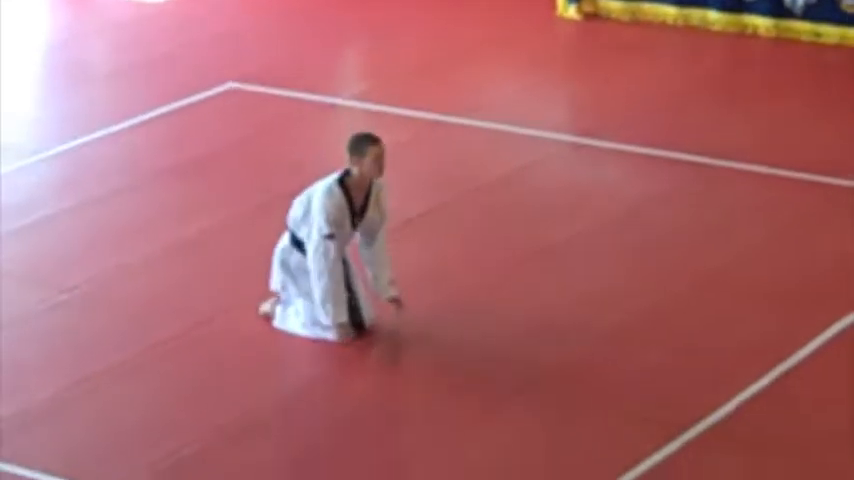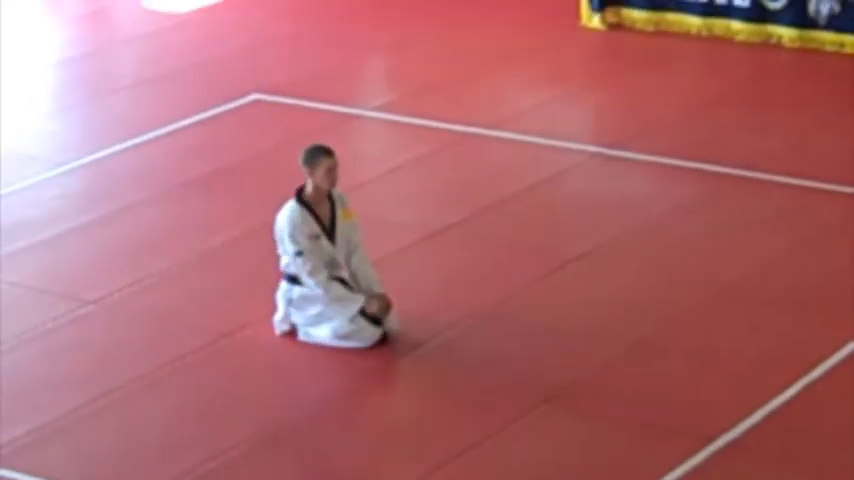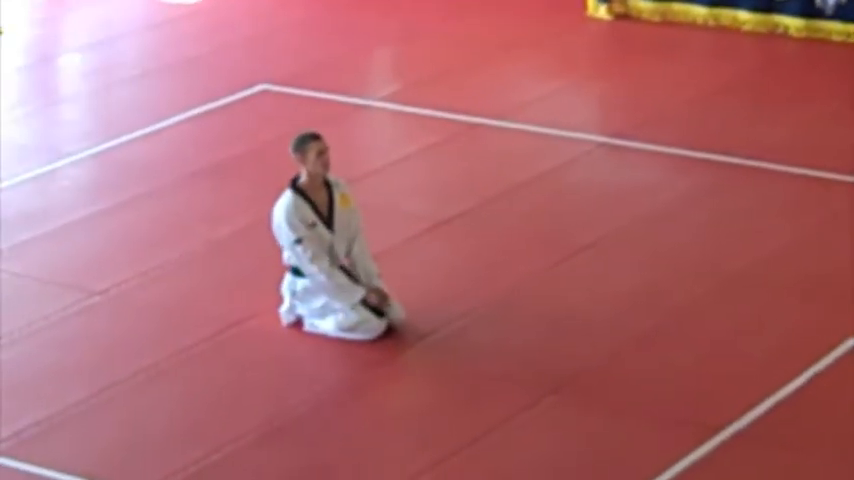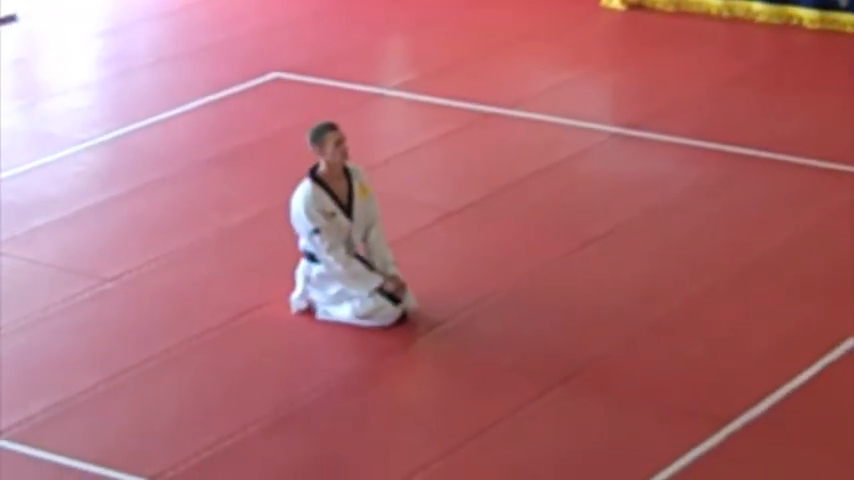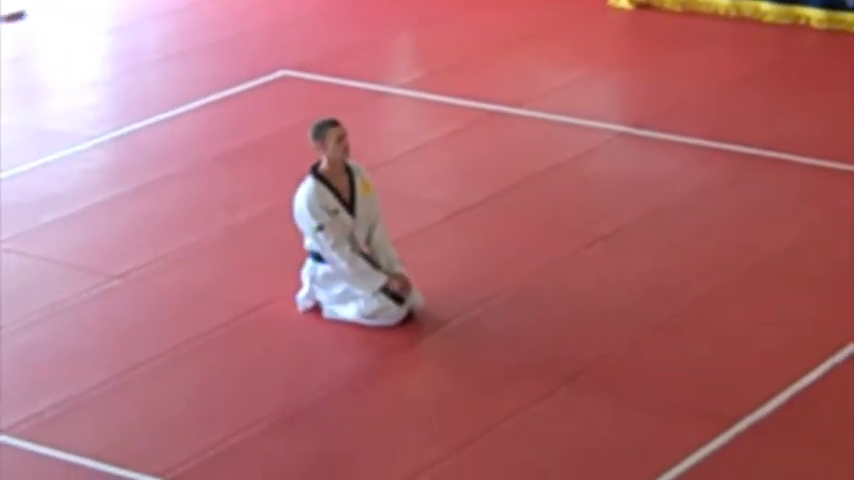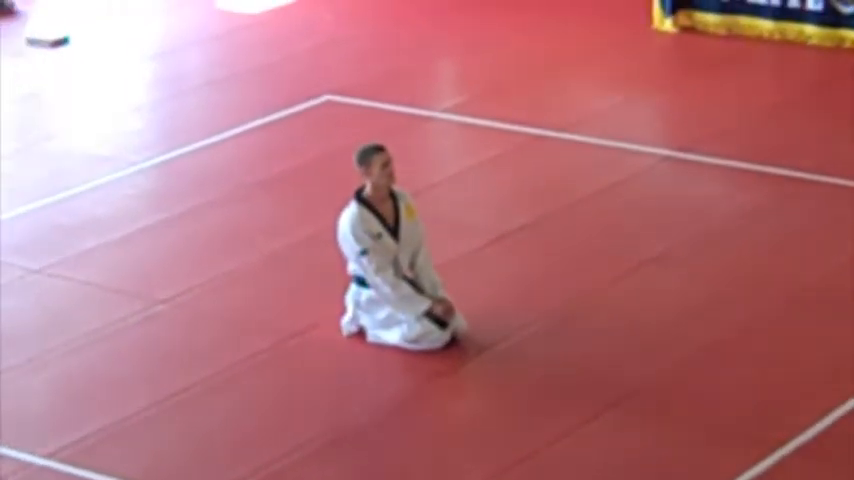
dt=0.7s
person 1, frame 1
left shoulder: (375, 187)
right shoulder: (328, 198)
left elbow: (372, 242)
right elbow: (322, 262)
left wrist: (387, 288)
right wrist: (337, 318)
left hip: (334, 253)
right hip: (300, 256)
left knee: (362, 320)
right knee: (337, 330)
left ankle: (292, 293)
right ankle: (278, 309)
person 1, frame 2
left shoulder: (339, 201)
right shoulder: (291, 220)
left elbow: (354, 252)
right elbow: (312, 278)
left wrist: (375, 292)
right wrist: (362, 303)
left hip: (335, 282)
right hip: (306, 293)
left knee: (386, 324)
right knee: (369, 333)
right ankle: (300, 324)
person 1, frame 3
left shoulder: (338, 188)
right shoulder: (288, 210)
left elbow: (356, 242)
right elbow: (314, 266)
left wrist: (373, 284)
right wrist: (362, 295)
left hip: (340, 273)
right hip: (311, 285)
left knee: (393, 314)
right knee: (373, 325)
right ankle: (304, 313)
person 1, frame 4
left shoulder: (356, 176)
right shoulder: (307, 199)
left elbow: (373, 229)
right elbow: (332, 256)
left wrist: (389, 272)
right wrist: (380, 282)
left hip: (353, 260)
right hip: (326, 272)
left knee: (406, 304)
right knee: (388, 311)
right ankle: (317, 300)
person 1, frame 5
left shoulder: (357, 174)
right shoulder: (310, 196)
left elbow: (376, 227)
right elbow: (336, 252)
left wrist: (394, 270)
right wrist: (384, 281)
left hip: (361, 259)
right hip: (333, 270)
left knee: (412, 301)
right knee: (393, 311)
right ankle: (323, 297)
person 1, frame 6
left shoulder: (402, 199)
right shoulder: (354, 221)
left elbow: (419, 252)
right elbow: (379, 277)
left wrist: (437, 295)
right wrist: (428, 306)
left hip: (406, 283)
right hip: (376, 295)
left knee: (455, 326)
right knee: (435, 335)
right ankle: (365, 320)
